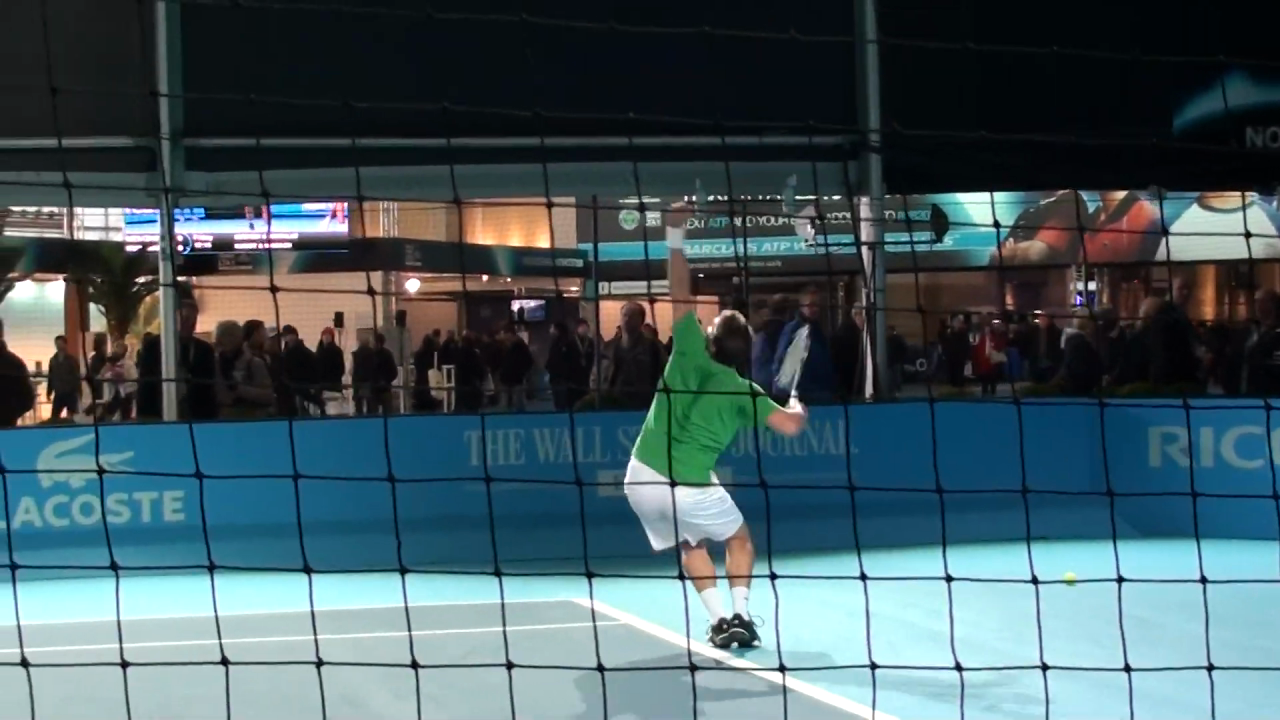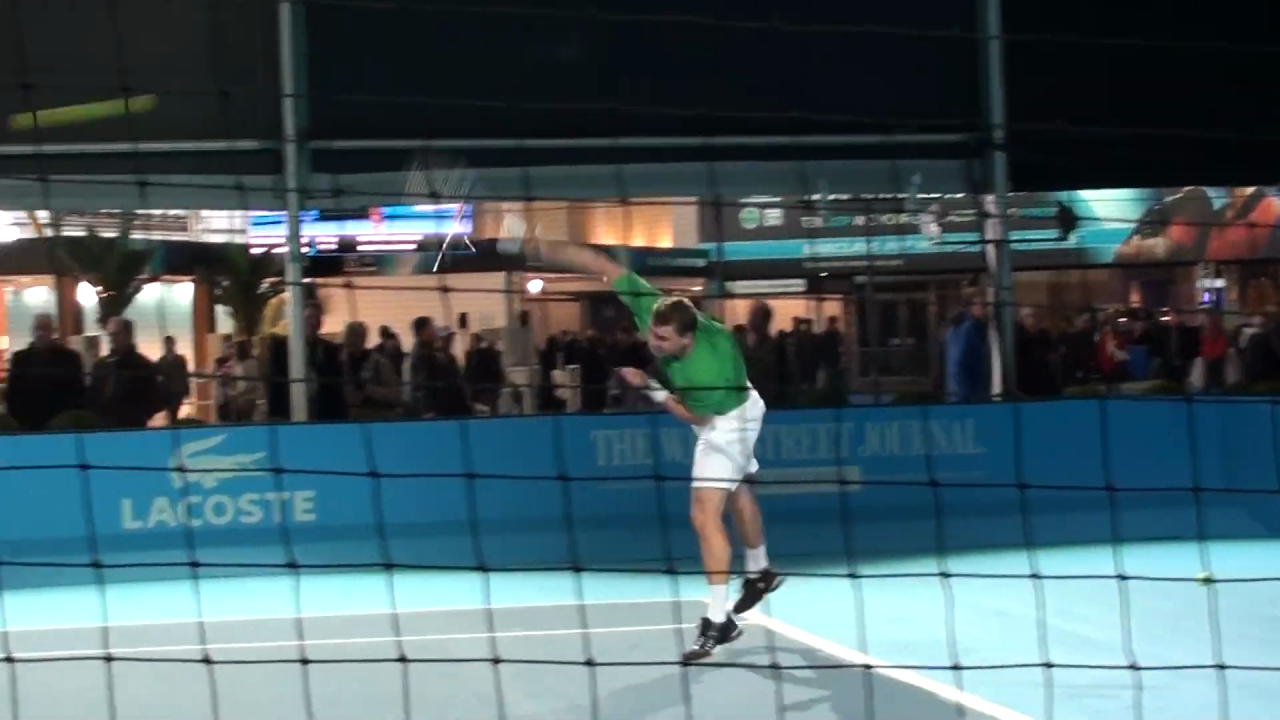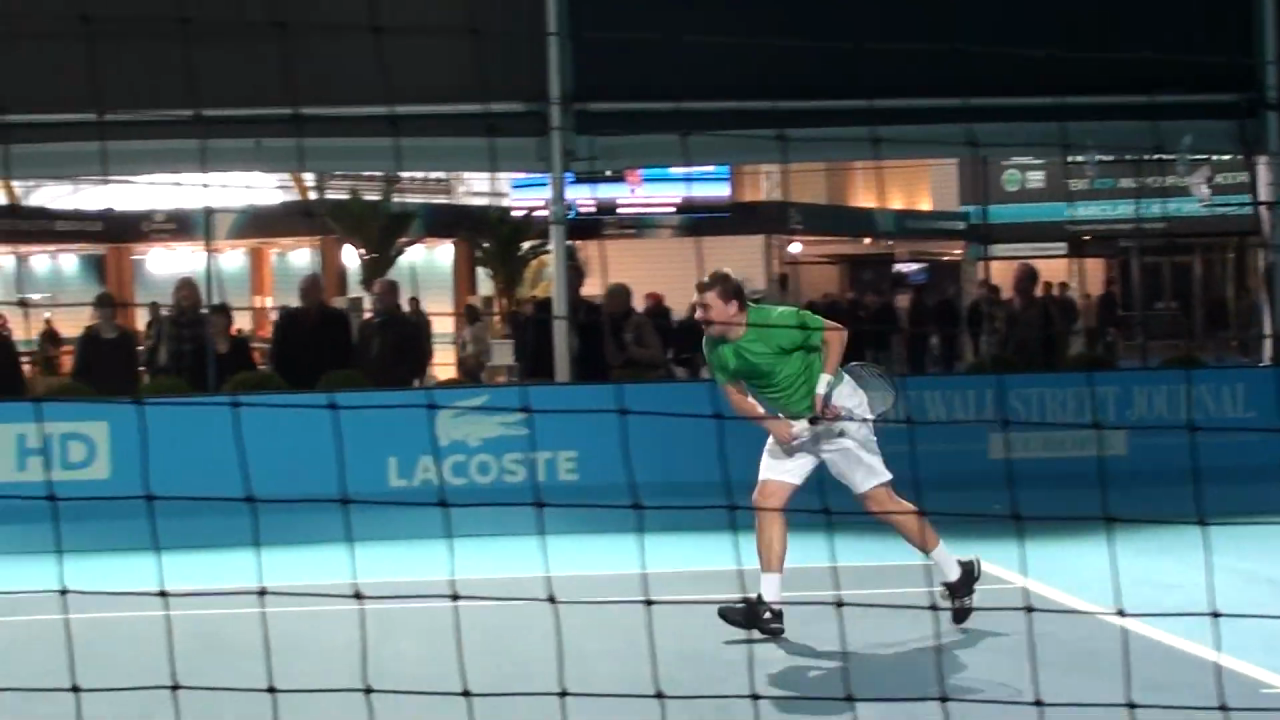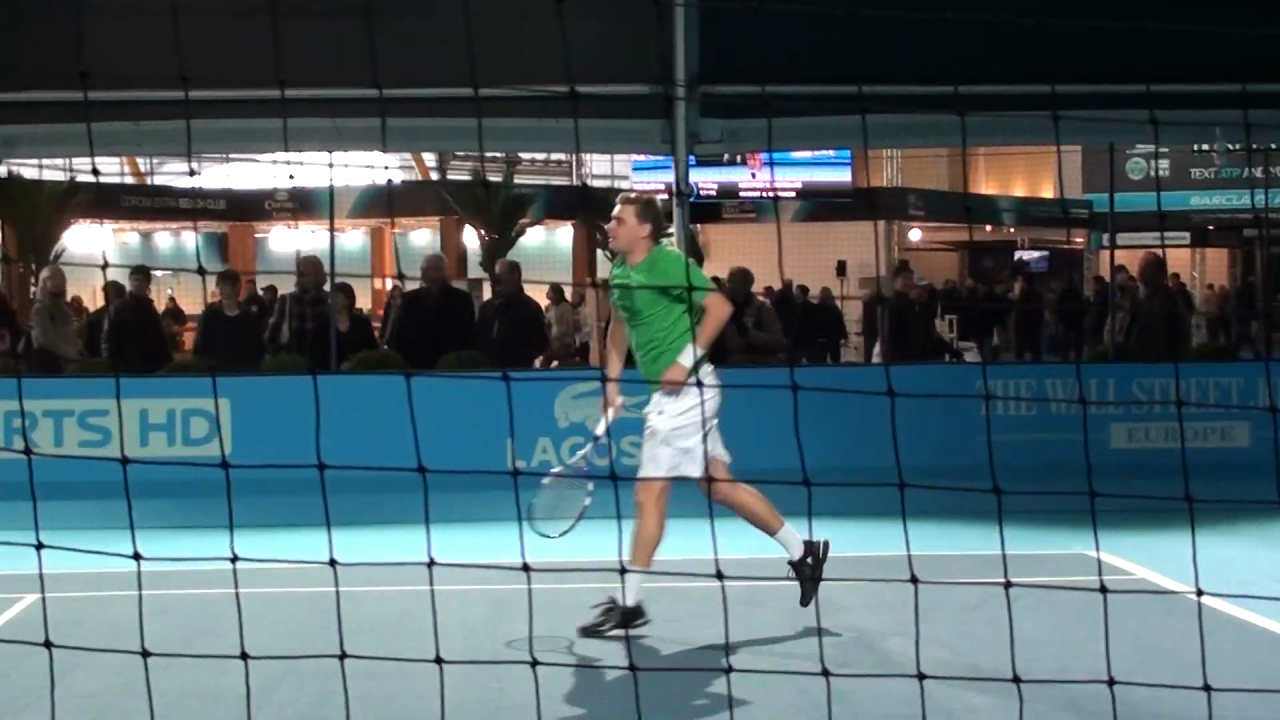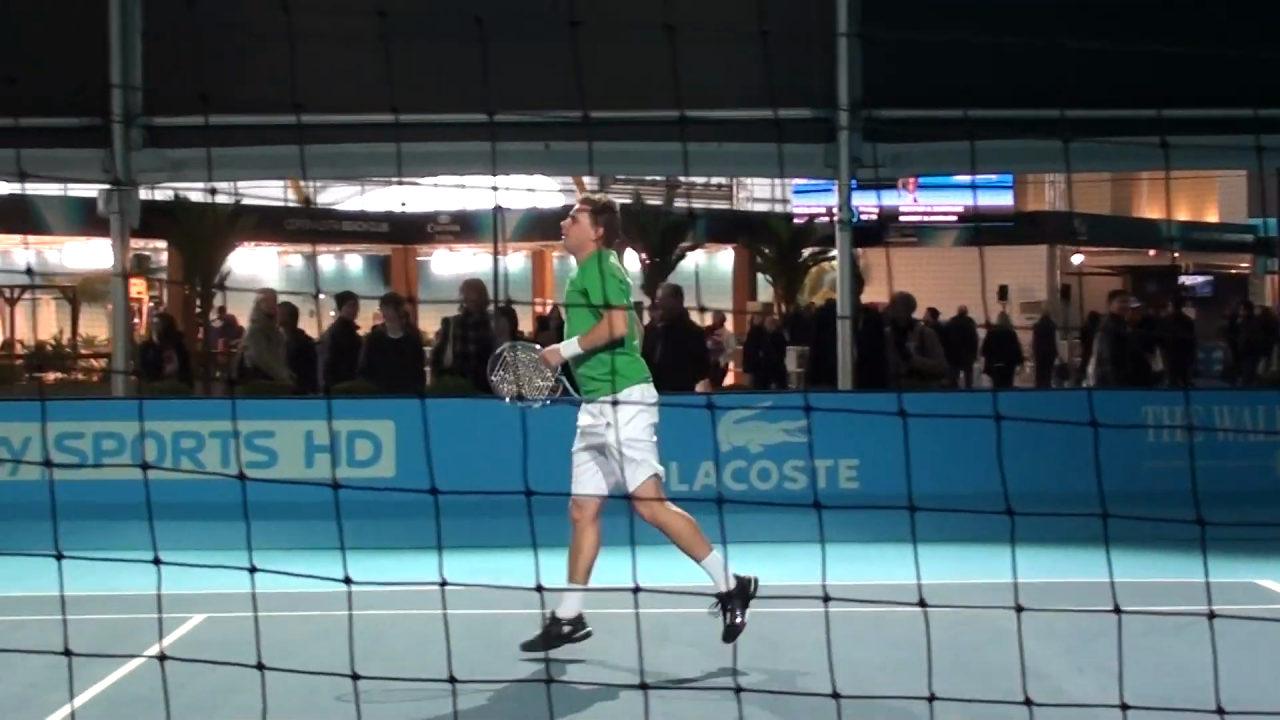
dt=0.4s
person 1, frame 1
left shoulder: (692, 356)
right shoulder: (743, 393)
left elbow: (678, 297)
right elbow: (791, 425)
left wrist: (675, 233)
right wrist: (796, 409)
left hip: (640, 481)
right hip: (689, 491)
left knee: (692, 546)
right knee: (735, 539)
left ankle: (719, 619)
right ankle: (740, 616)
person 1, frame 2
left shoulder: (702, 365)
right shoulder: (654, 310)
left elbow: (694, 415)
right elbow: (608, 270)
left wrist: (651, 387)
right wrist: (543, 247)
left hip: (731, 416)
right hip: (721, 414)
left knee: (703, 511)
right knee: (736, 492)
left ankle: (718, 620)
right ankle: (759, 571)
person 1, frame 3
left shoulder: (778, 321)
right shoulder: (714, 344)
left elbow: (836, 332)
right elbow: (735, 392)
left wrist: (825, 384)
right wrist: (768, 420)
left hip: (836, 412)
right hip: (790, 425)
left knee: (878, 501)
right knee: (765, 503)
left ankle: (956, 574)
right ankle: (768, 607)
person 1, frame 4
left shoulder: (669, 264)
right shoulder: (620, 272)
left elbow: (720, 308)
right elbow: (620, 327)
left wrist: (686, 359)
right wrist: (612, 379)
left hip: (685, 391)
right hip: (671, 395)
left knee: (649, 492)
right knee: (721, 486)
left ankle: (630, 603)
right ankle: (802, 550)
person 1, frame 5
left shoulder: (600, 267)
right shoulder: (590, 271)
left elbow: (620, 324)
left wrist: (566, 349)
left hip: (623, 402)
right hip: (599, 405)
left knee: (648, 500)
right knee: (583, 511)
left ankle: (728, 585)
right ankle: (570, 617)
